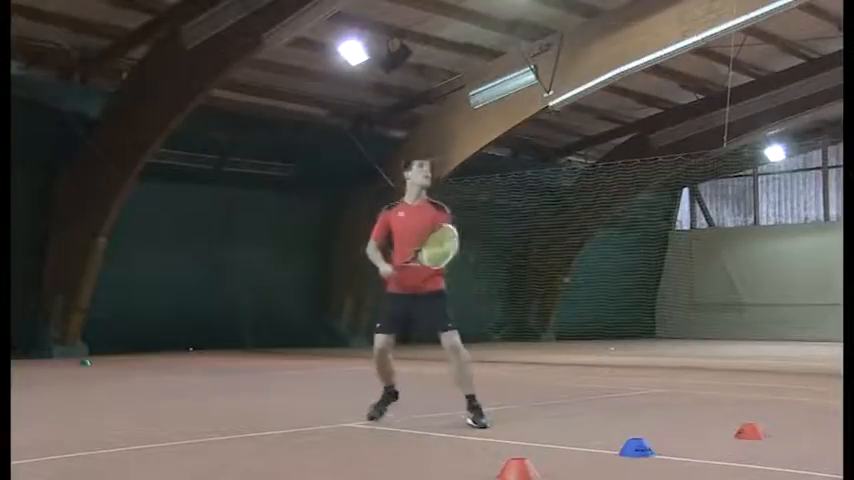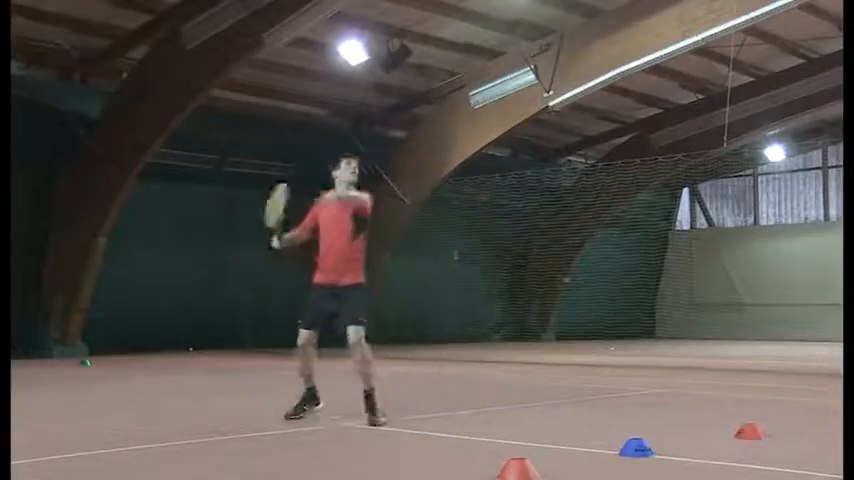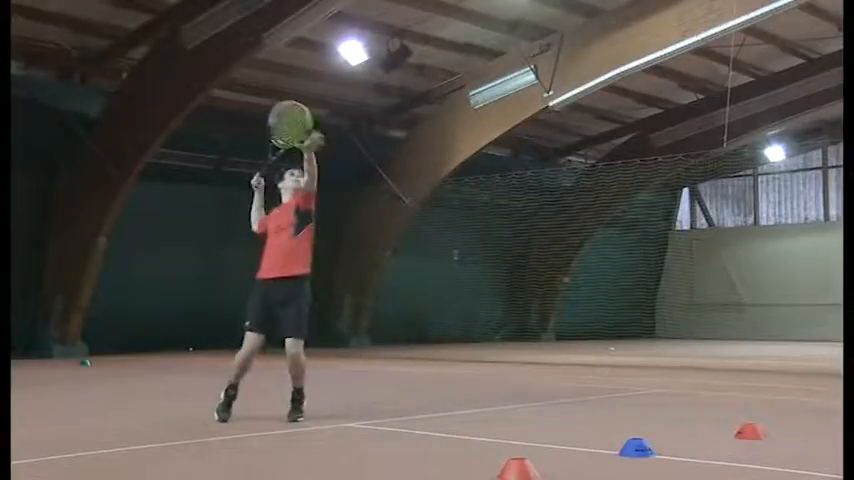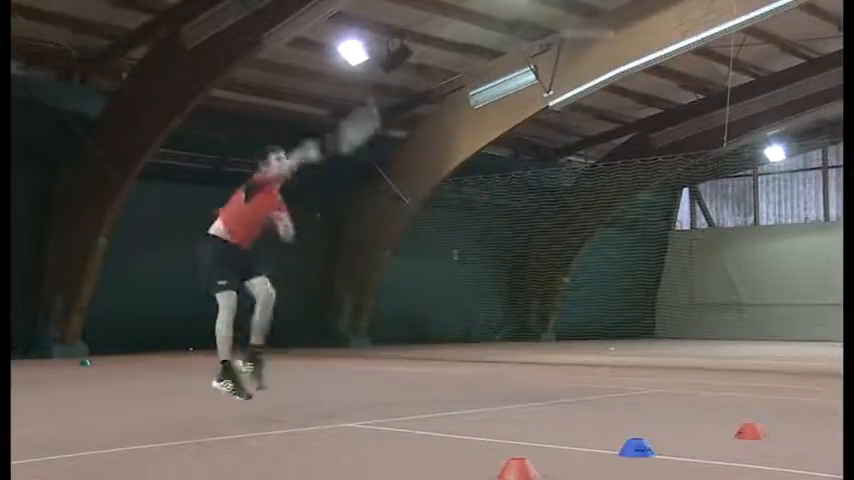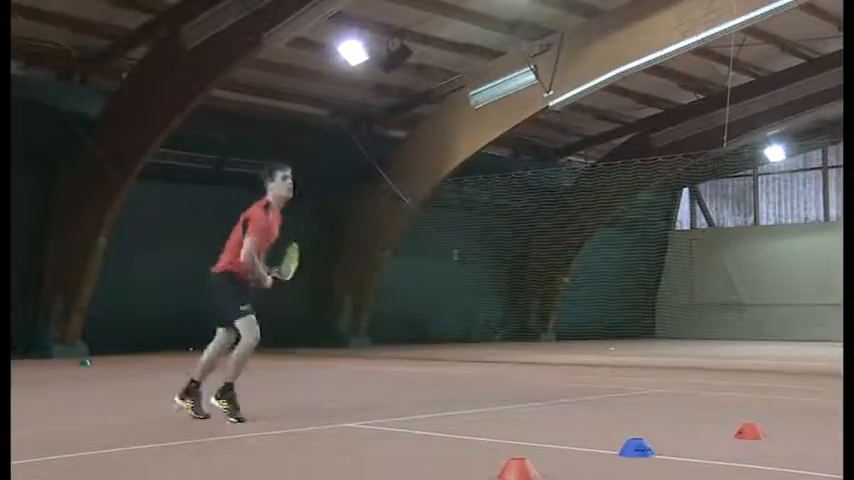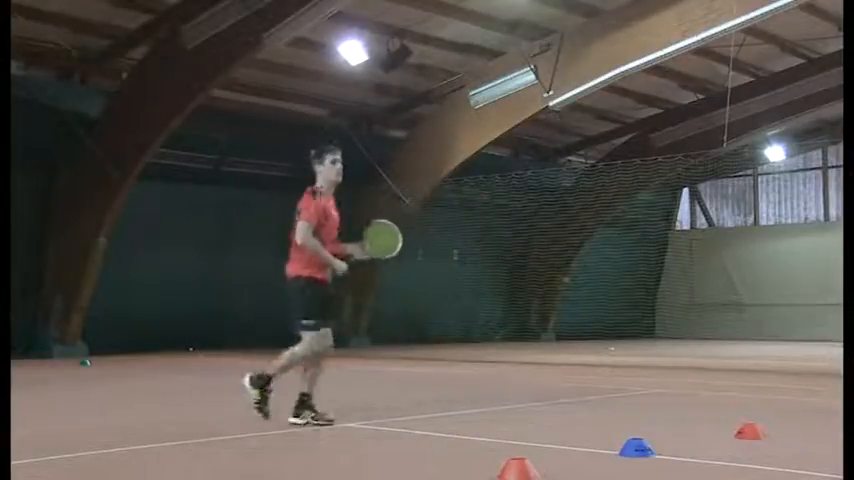
dt=0.4s
person 1, frame 1
left shoulder: (439, 210)
right shoulder: (390, 212)
right elbow: (372, 246)
right wrist: (382, 265)
left hip: (430, 290)
right hip: (398, 291)
left knee: (453, 345)
right knee: (380, 348)
left ankle: (473, 406)
right ankle: (390, 393)
person 1, frame 2
left shoulder: (361, 202)
right shoulder: (320, 208)
left elbow: (361, 199)
right elbow: (301, 234)
left wrist: (341, 193)
right wrist: (282, 240)
left hip: (352, 286)
right hip: (322, 285)
left knee: (356, 339)
right knee: (304, 343)
left ankle: (370, 402)
right ankle: (311, 396)
person 1, frame 3
left shoulder: (304, 201)
right shoulder: (275, 214)
left elbow: (310, 180)
right elbow: (257, 226)
left wrist: (309, 152)
right wrist: (258, 191)
left hip: (295, 285)
right hip: (267, 285)
left knee: (294, 351)
right knee: (250, 348)
left ankle: (297, 398)
right ankle: (229, 394)
person 1, frame 4
left shoulder: (275, 198)
right shoulder: (259, 184)
left elbow: (284, 223)
right elbow: (278, 173)
left wrist: (284, 225)
right wrist: (309, 154)
left hip: (238, 249)
right hip: (219, 245)
left knee: (267, 294)
right knee: (228, 306)
left ankle: (254, 356)
right ankle: (226, 372)
person 1, frame 5
left shoulder: (274, 214)
right shoulder: (260, 214)
right elbow: (246, 256)
left wrist: (262, 274)
right wrist: (264, 278)
left hip: (240, 279)
right hip: (230, 276)
left knee: (223, 341)
right knee: (251, 335)
left ankle: (188, 394)
right ankle: (225, 393)
person 1, frame 6
left shoulder: (329, 201)
right shoulder: (314, 199)
right elbow: (302, 238)
left wrist: (349, 250)
right wrist: (334, 262)
left hip: (321, 281)
right hip: (304, 278)
left knee: (324, 345)
right knee: (312, 345)
left ankle: (304, 407)
right ankle: (261, 380)
